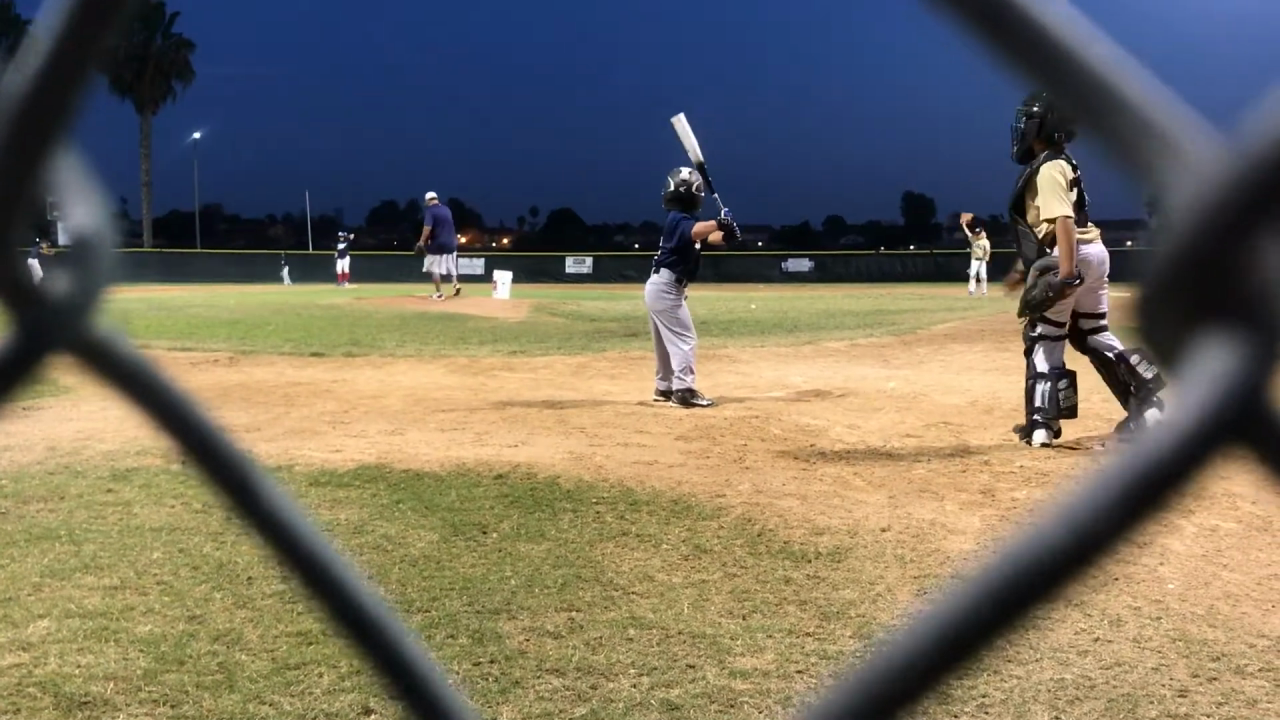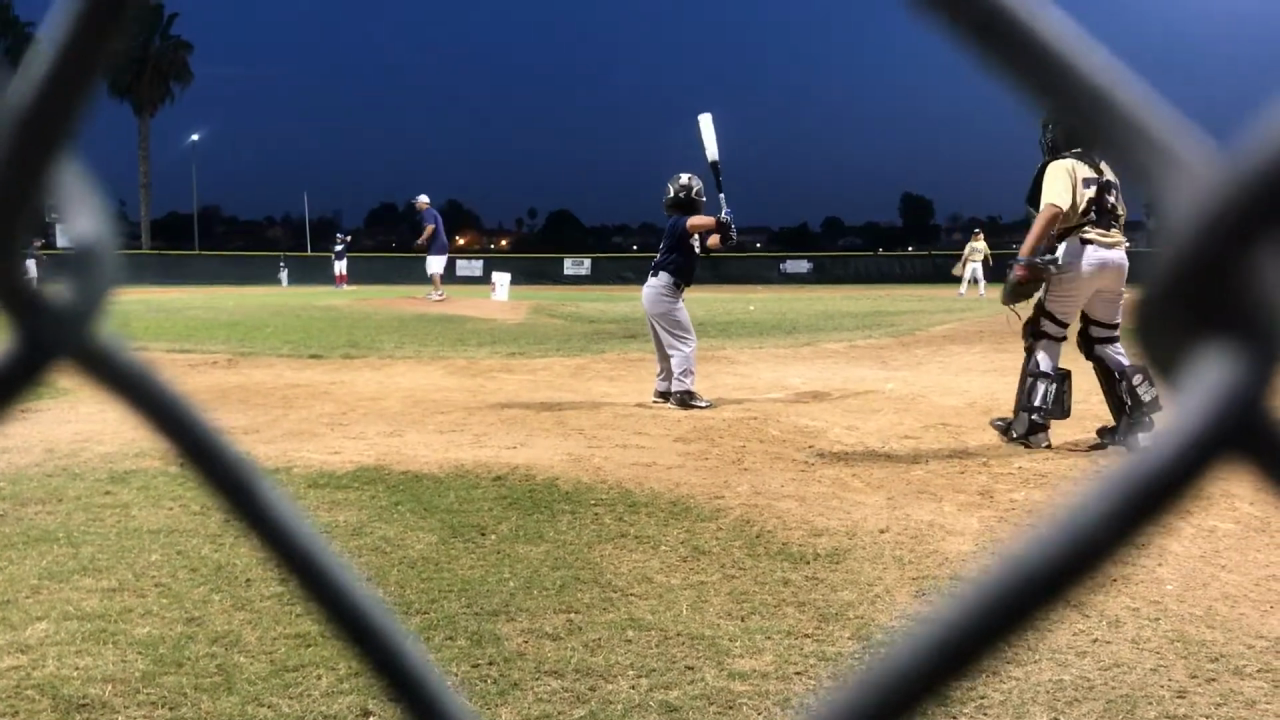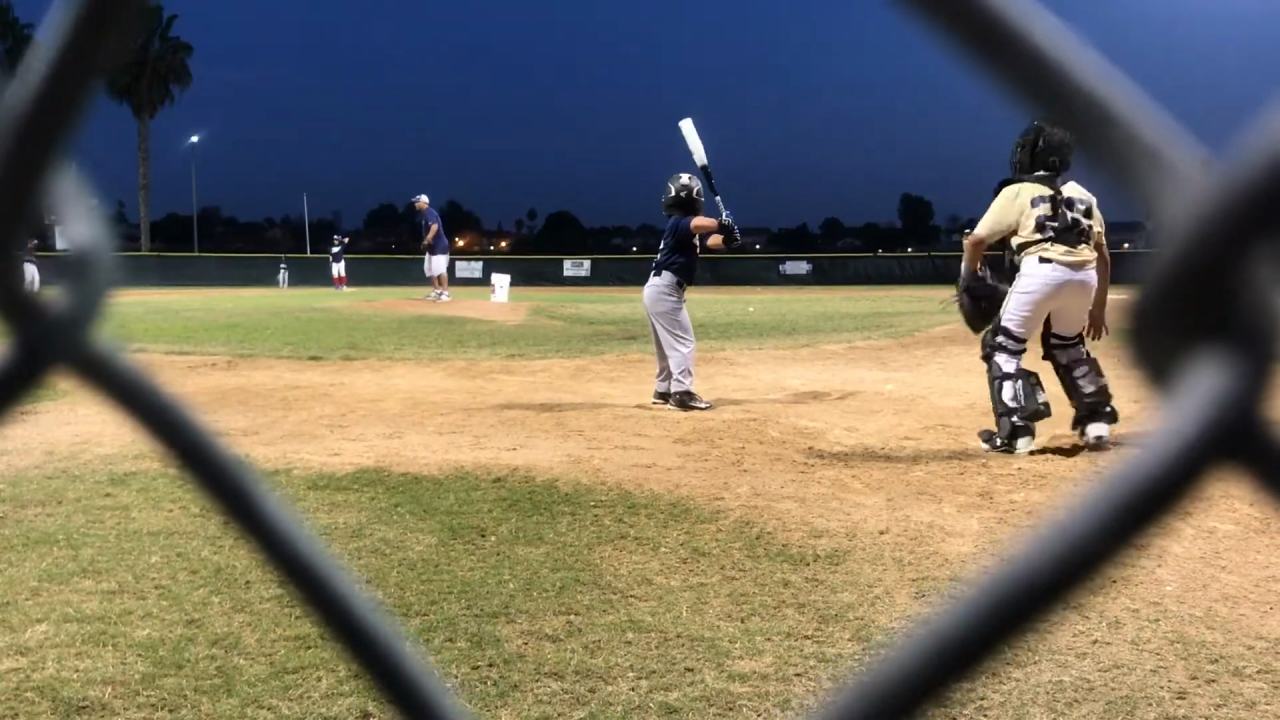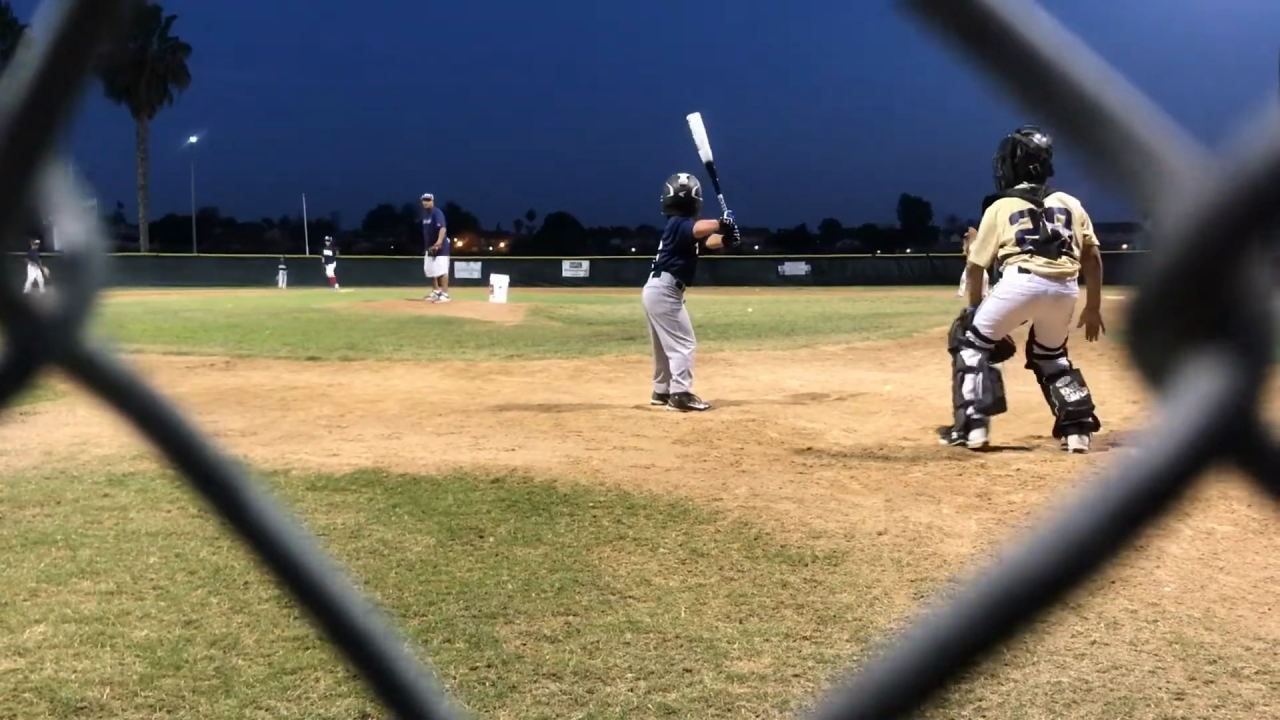
dt=0.4s
person 1, frame 1
left shoulder: (1048, 169)
right shoulder: (1061, 162)
left elbow: (1062, 222)
right elbow: (1041, 218)
left wrist: (1067, 273)
right wrist: (1023, 267)
left hip: (1067, 259)
right hip: (1094, 252)
left knee: (1044, 339)
right knee: (1095, 335)
left ankle: (1043, 423)
right ankle: (1144, 406)
person 1, frame 2
left shoulder: (1061, 167)
right shoulder: (1105, 170)
left elbow: (1050, 212)
left wrist: (1023, 259)
left hip: (1080, 255)
right hip: (1116, 256)
left knee: (1045, 336)
right knee: (1105, 342)
left ankle: (1031, 426)
right ankle: (1135, 423)
person 1, frame 3
left shoulder: (1016, 192)
right shoulder: (1083, 195)
left elbow: (977, 240)
right elbow: (1103, 256)
left wrist: (970, 275)
right wrist: (1099, 307)
left hip: (1041, 272)
right hip: (1084, 275)
left knee: (1003, 348)
right knee: (1068, 347)
left ankle: (1015, 432)
right ankle: (1096, 420)
person 1, frame 4
left shoulder: (999, 208)
right shoulder: (1070, 203)
left elbow: (976, 266)
right elbow: (1092, 258)
left wrist: (974, 308)
right wrist: (1093, 307)
left hip: (1021, 283)
right hip: (1065, 287)
left knee: (971, 346)
right knee: (1051, 355)
left ankle: (972, 426)
right ankle: (1077, 429)
person 2, frame 1
left shoulder: (680, 219)
right shoulder: (679, 219)
left elbow: (707, 237)
right elbow: (696, 232)
left wrist: (726, 235)
right wrist: (719, 222)
left hip: (661, 287)
right hip: (666, 288)
left knee: (667, 340)
right knee: (684, 339)
left ankle: (665, 388)
right ankle: (683, 391)
person 2, frame 2
left shoulder: (692, 230)
right shoulder: (678, 223)
left elbow: (708, 241)
right elbow: (694, 223)
left wrist: (724, 238)
right wrist: (718, 221)
left hip: (659, 291)
right hip: (663, 291)
left knee: (668, 343)
right knee: (684, 342)
left ankle: (664, 389)
right ankle: (682, 393)
person 2, frame 3
left shoulder: (683, 225)
right shoulder: (678, 223)
left elbow: (708, 240)
right elbow: (698, 224)
left wrist: (727, 239)
right wrist: (720, 223)
left hip: (661, 290)
right hip: (664, 290)
left knee: (668, 343)
right knee: (682, 342)
left ankle: (663, 390)
right ankle: (681, 394)
person 2, frame 4
left shoulder: (680, 225)
right shoulder: (679, 224)
left elbow: (706, 241)
right elbow: (701, 229)
left wrist: (726, 238)
right wrist: (721, 223)
left hip: (658, 290)
right hip: (665, 291)
left knee: (666, 344)
right knee: (683, 343)
left ankle: (662, 391)
right ankle: (680, 395)
